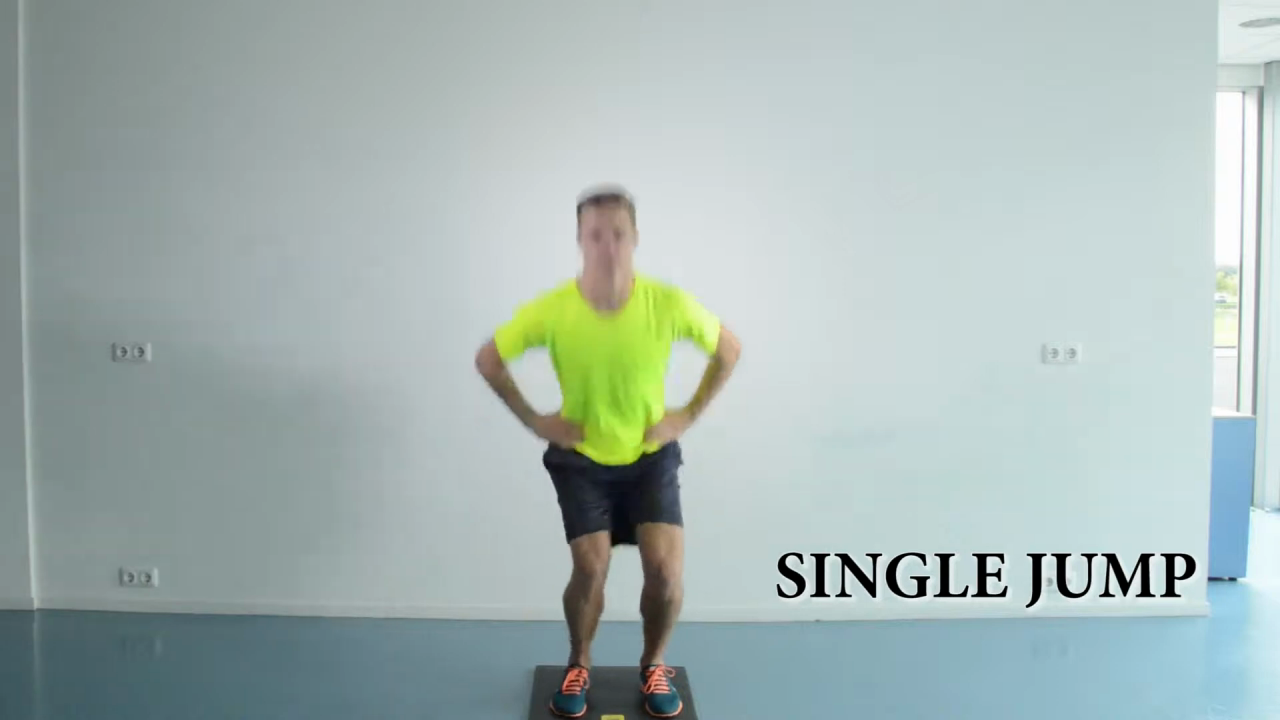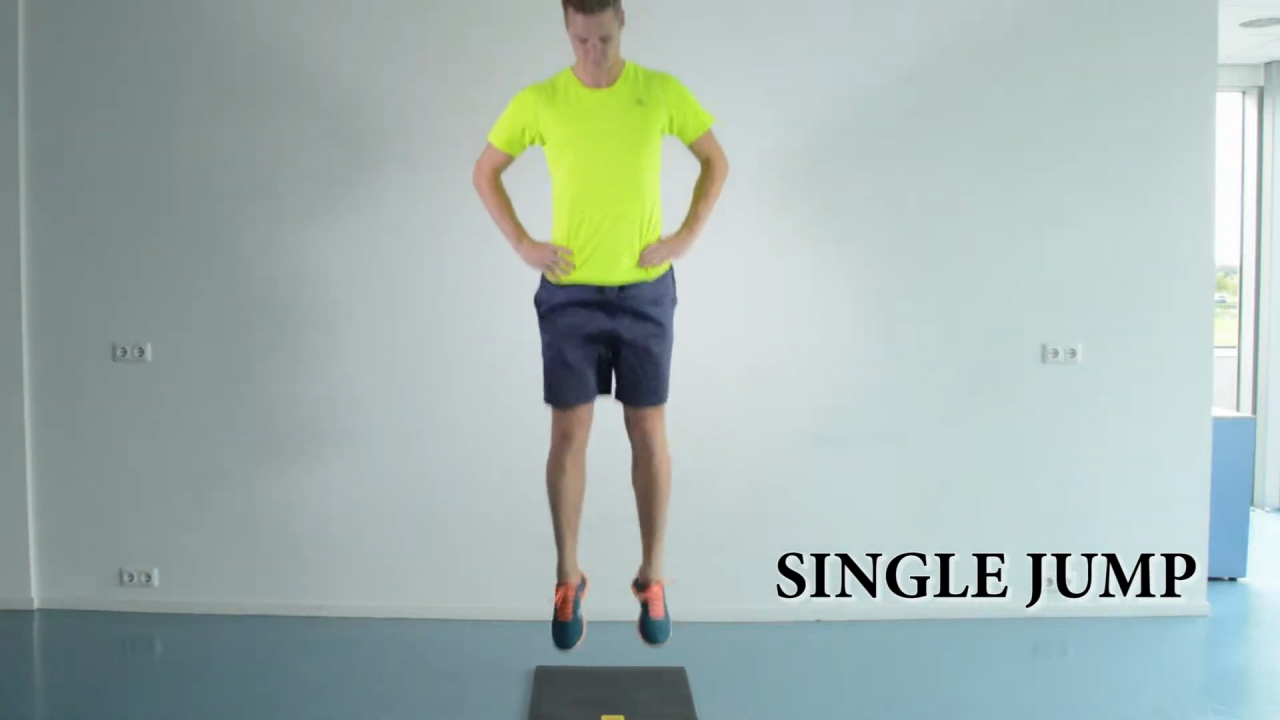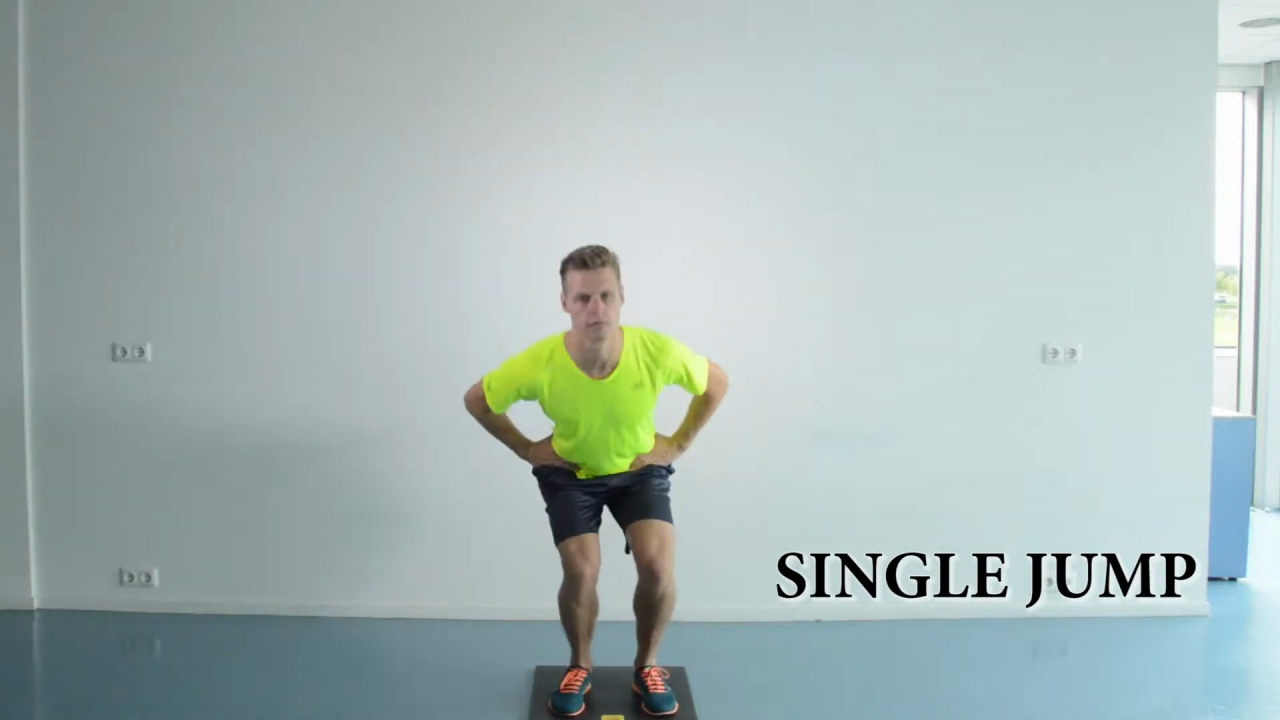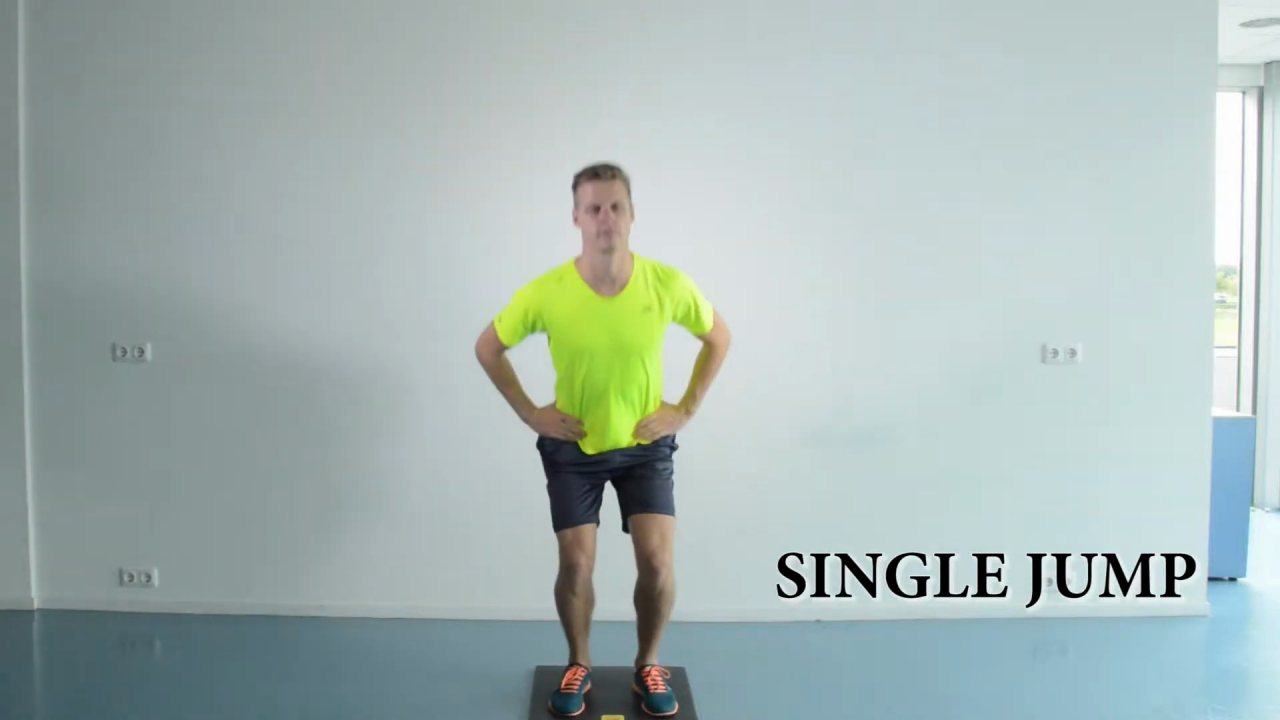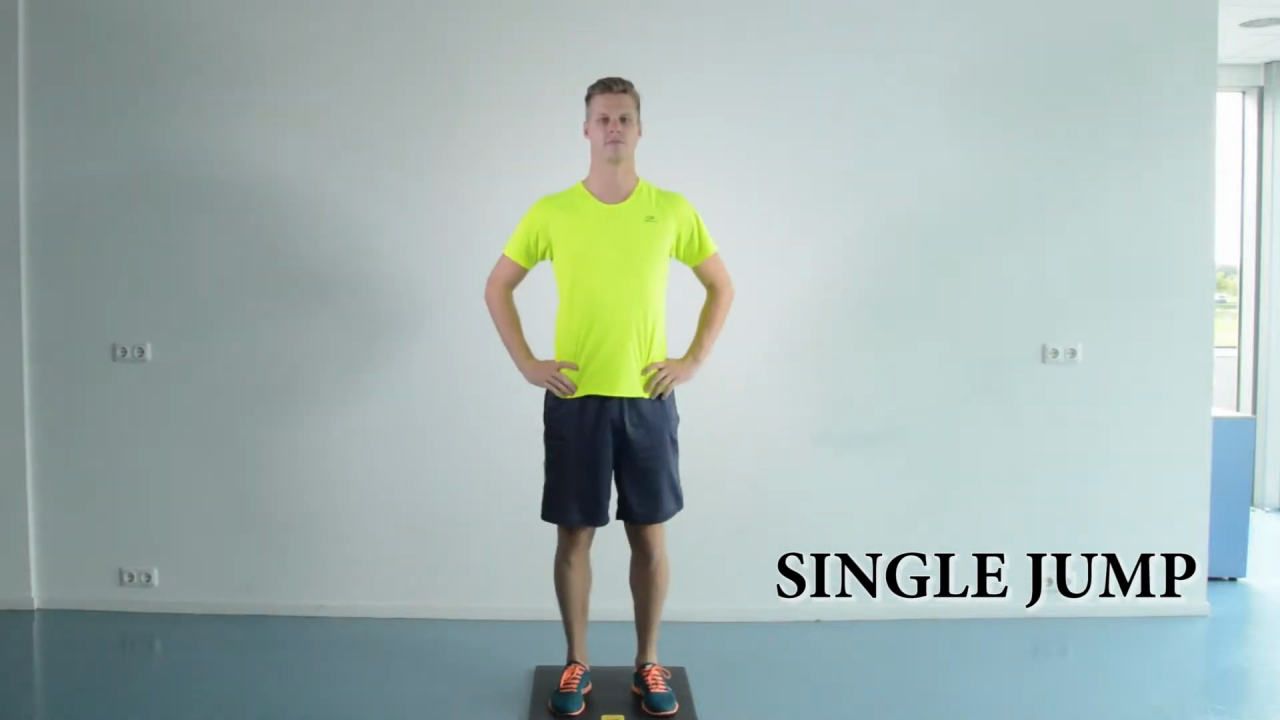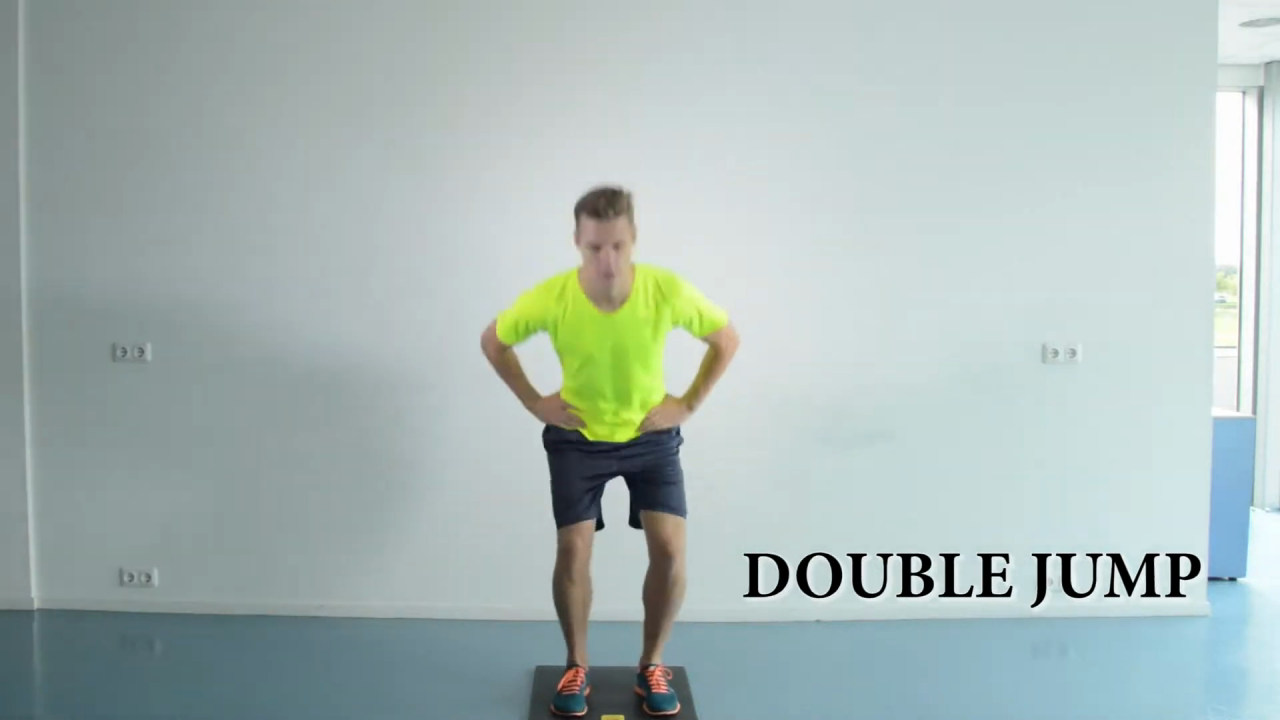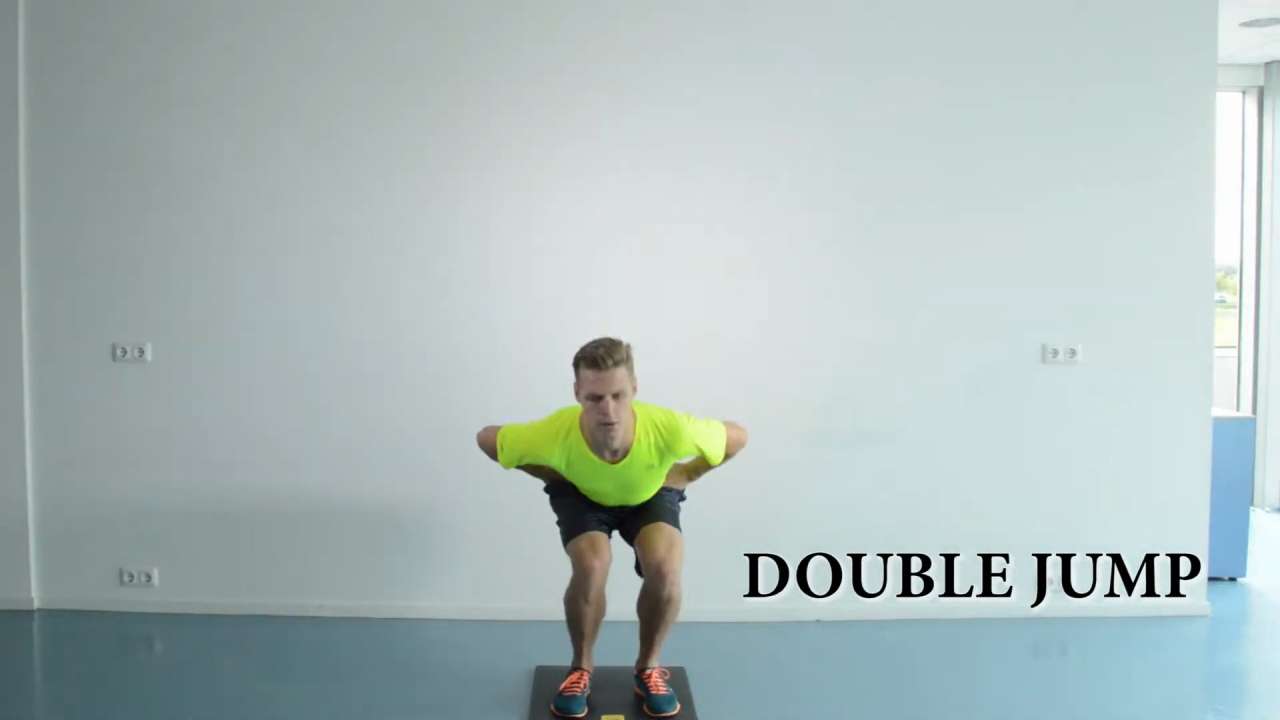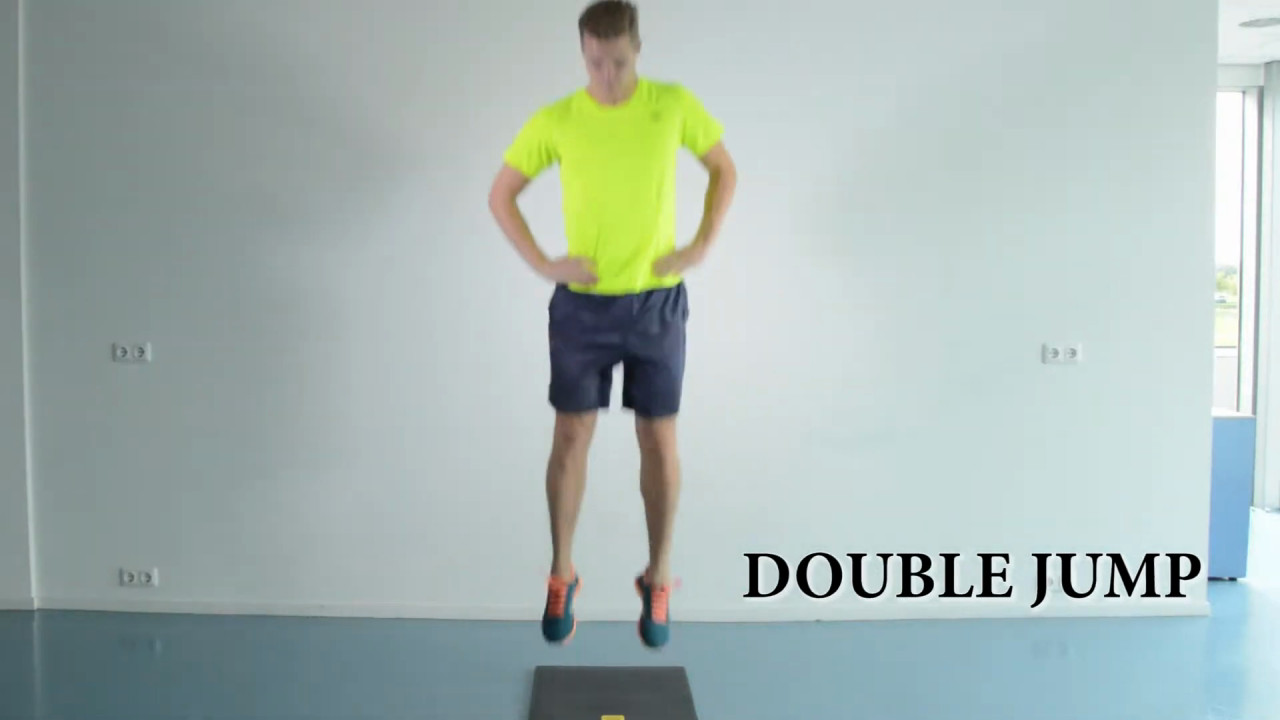
dt=0.5s
person 1, frame 1
left shoulder: (669, 304)
right shoulder: (549, 310)
left elbow: (729, 348)
right elbow: (488, 359)
left wrist: (689, 415)
right wrist: (533, 420)
left hip: (650, 454)
right hip: (579, 457)
left knee: (665, 565)
right knee: (591, 566)
left ankle: (654, 666)
right ankle: (578, 666)
person 1, frame 2
left shoulder: (660, 90)
right shoulder: (538, 100)
left elbow: (715, 161)
right elbow: (486, 171)
left wrist: (687, 235)
right wrist: (523, 245)
left hip: (645, 289)
right hip: (570, 293)
left knee: (647, 432)
right knee: (569, 434)
left ankle: (651, 578)
right ankle: (569, 579)
person 1, frame 3
left shoulder: (659, 352)
right shoulder: (536, 365)
left elbow: (717, 383)
right elbow: (476, 401)
left wrist: (679, 443)
right wrist: (526, 448)
left hip: (638, 471)
right hip: (569, 474)
left knee: (658, 565)
right knee: (581, 570)
left ankle: (647, 665)
right ankle: (579, 665)
person 1, frame 4
left shoulder: (668, 284)
right shoulder: (546, 293)
left elbow: (718, 338)
right elbow: (487, 348)
left wrist: (686, 410)
right wrist: (531, 413)
left hip: (645, 445)
right hip: (572, 446)
left knee: (657, 560)
right knee: (576, 563)
left ankle: (648, 665)
right ankle: (578, 665)
person 1, frame 5
left shoulder: (672, 210)
right shoulder: (551, 212)
left elbow: (721, 286)
right elbow: (498, 287)
left wrist: (694, 360)
right wrist: (526, 363)
left hip: (647, 400)
right hip: (575, 400)
left knee: (648, 538)
right knee: (575, 537)
left ankle: (648, 663)
right ankle: (577, 664)
person 1, frame 6
left shoulder: (668, 290)
right shoulder: (550, 297)
left elbow: (726, 340)
right elbow: (493, 342)
left wrist: (690, 403)
right wrist: (534, 401)
left hip: (649, 433)
right hip: (577, 434)
left knee: (669, 549)
right knee: (573, 551)
left ankle: (652, 665)
right ankle: (577, 665)
person 1, frame 7
left shoulder: (669, 430)
right shoulder: (554, 436)
left elbow: (737, 436)
right elbow: (486, 437)
left wrist: (688, 474)
right wrist: (545, 473)
left hip: (650, 497)
right hip: (582, 497)
left knee: (664, 567)
right knee: (590, 565)
left ankle: (649, 667)
right ankle: (581, 667)
person 1, frame 8
left shoulder: (674, 103)
right shoulder: (556, 120)
left elbow: (722, 169)
right elbow: (502, 193)
left wrist: (699, 247)
right wrist: (540, 263)
left hip: (657, 301)
right hip: (582, 304)
left knee: (659, 442)
right knee: (571, 437)
left ankle: (658, 579)
right ankle: (561, 575)
